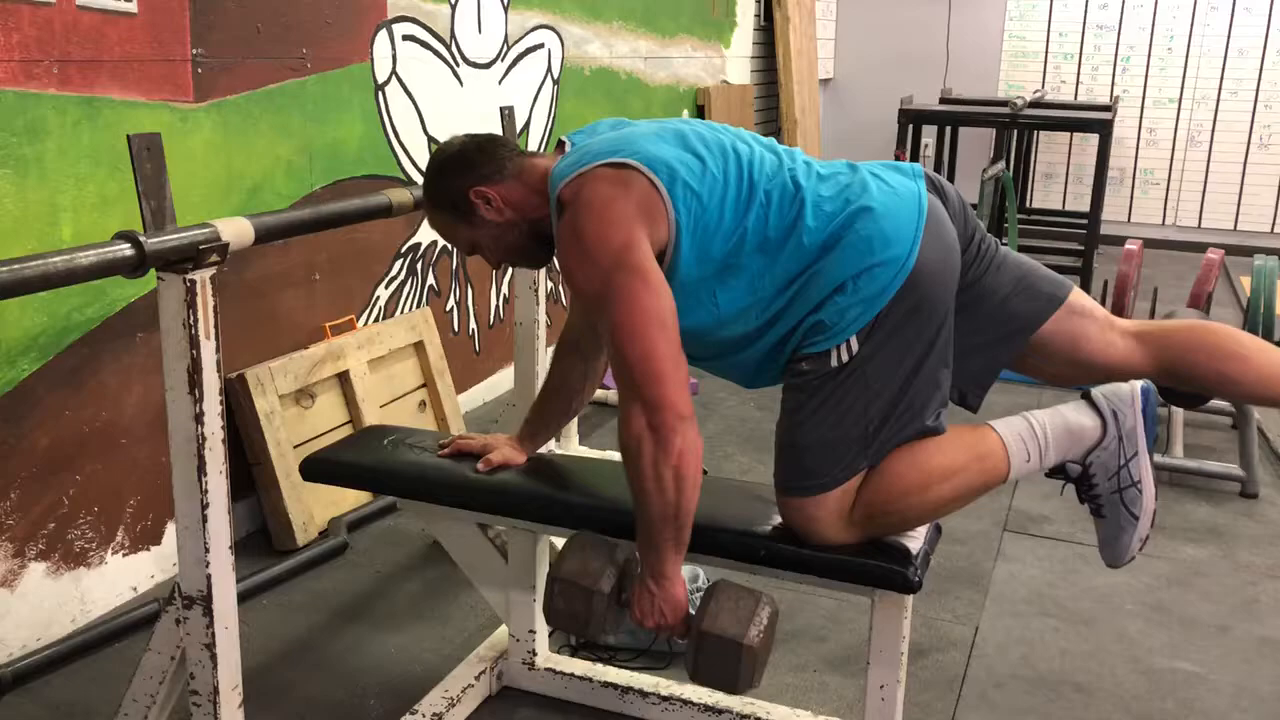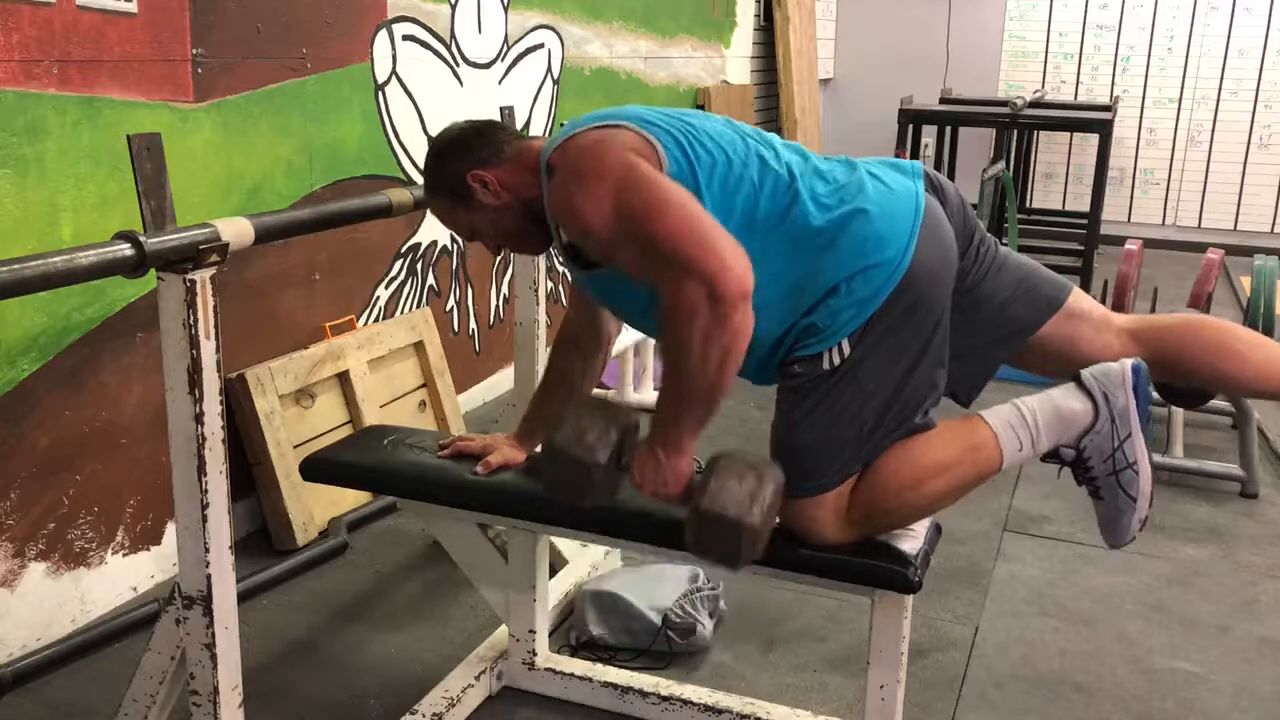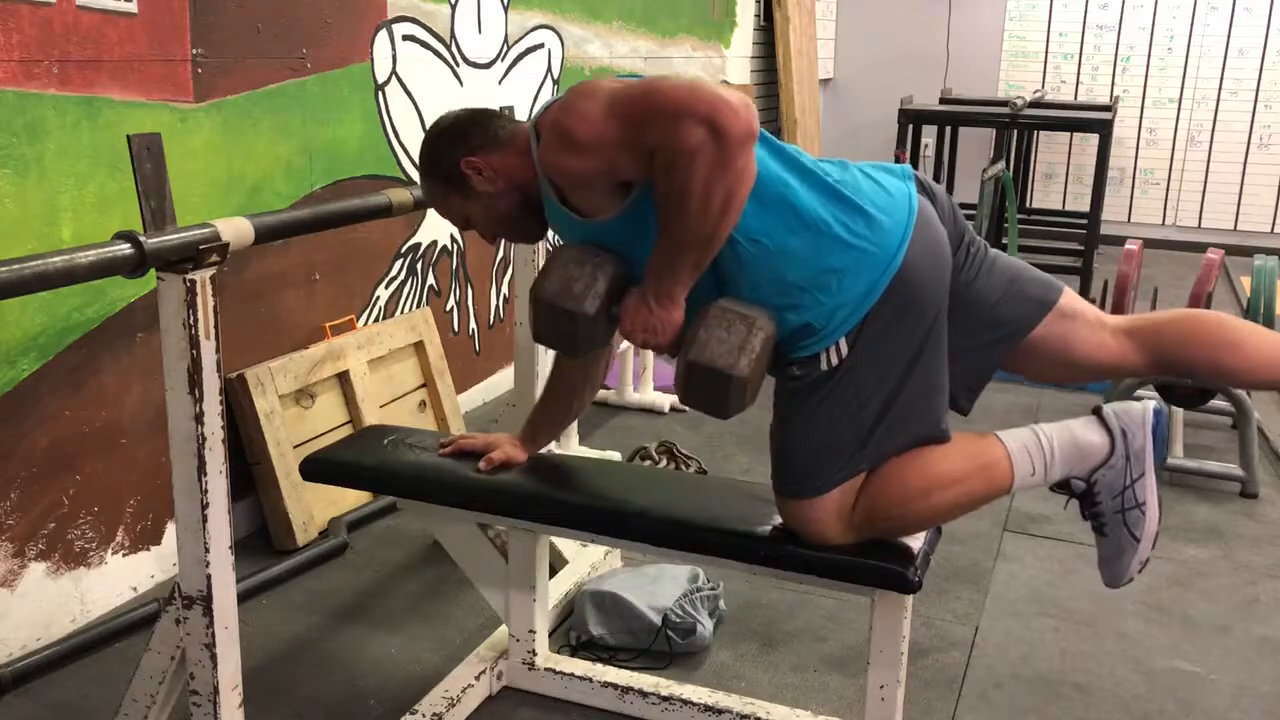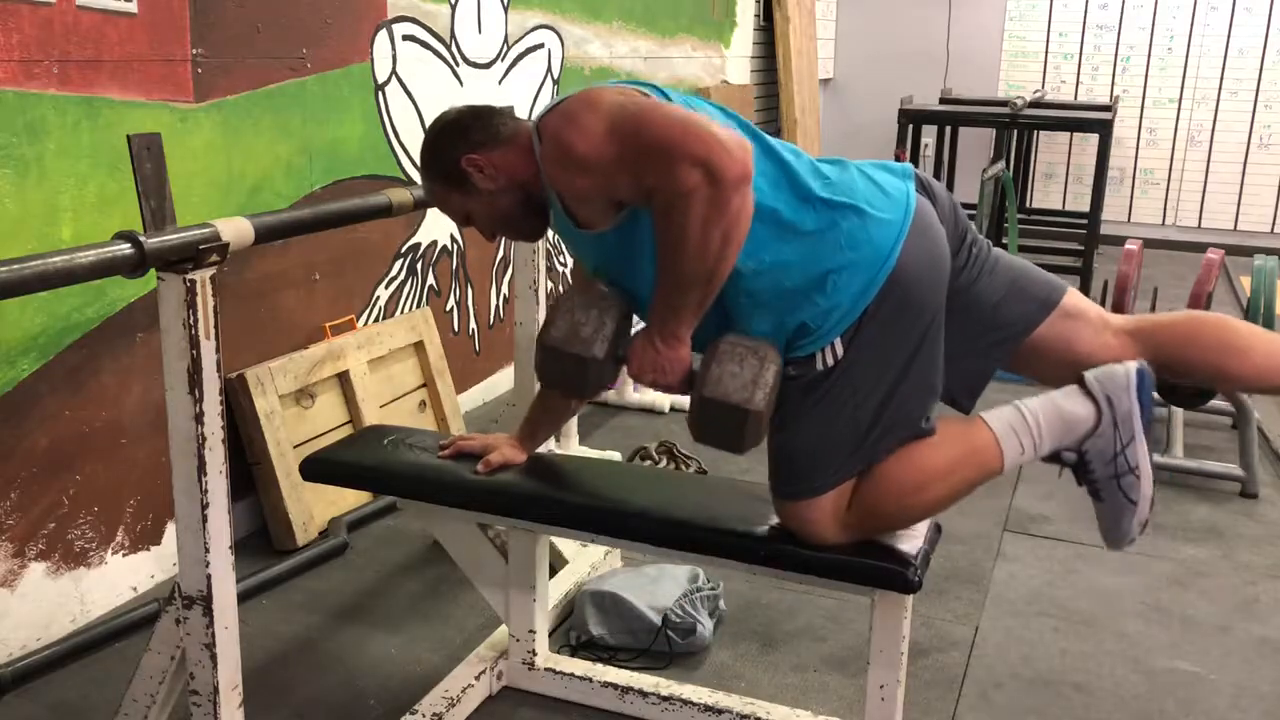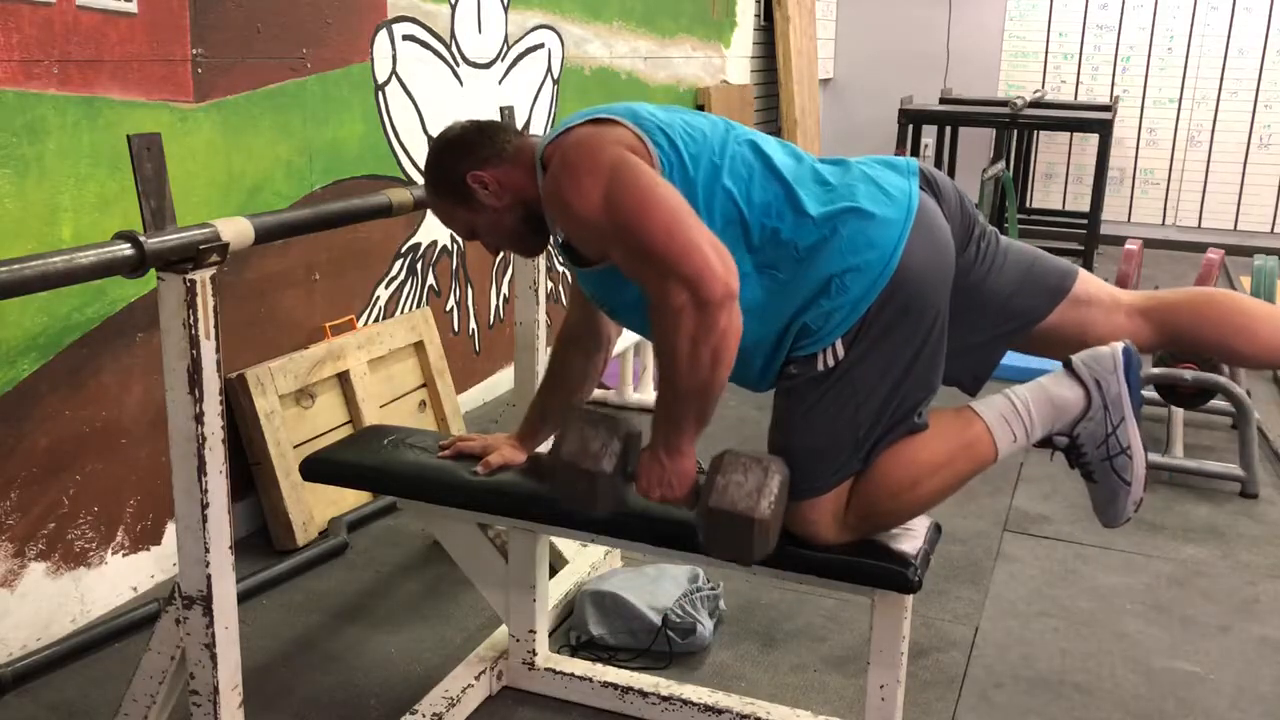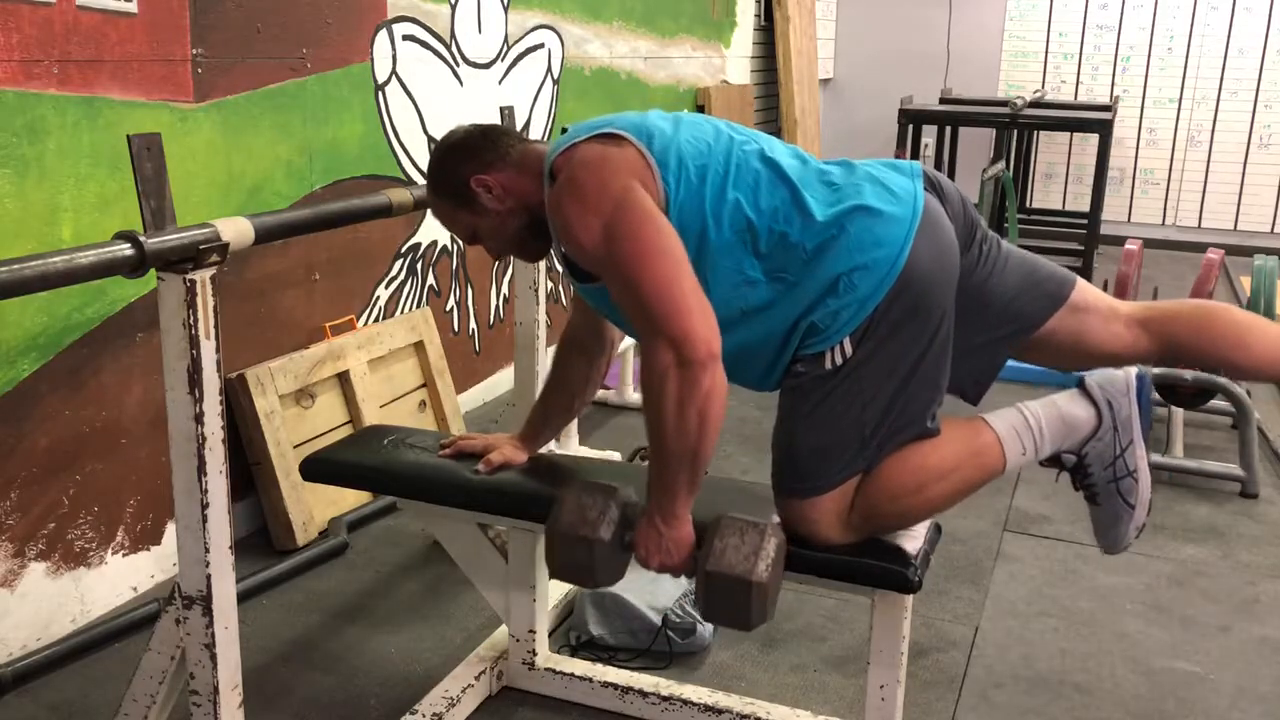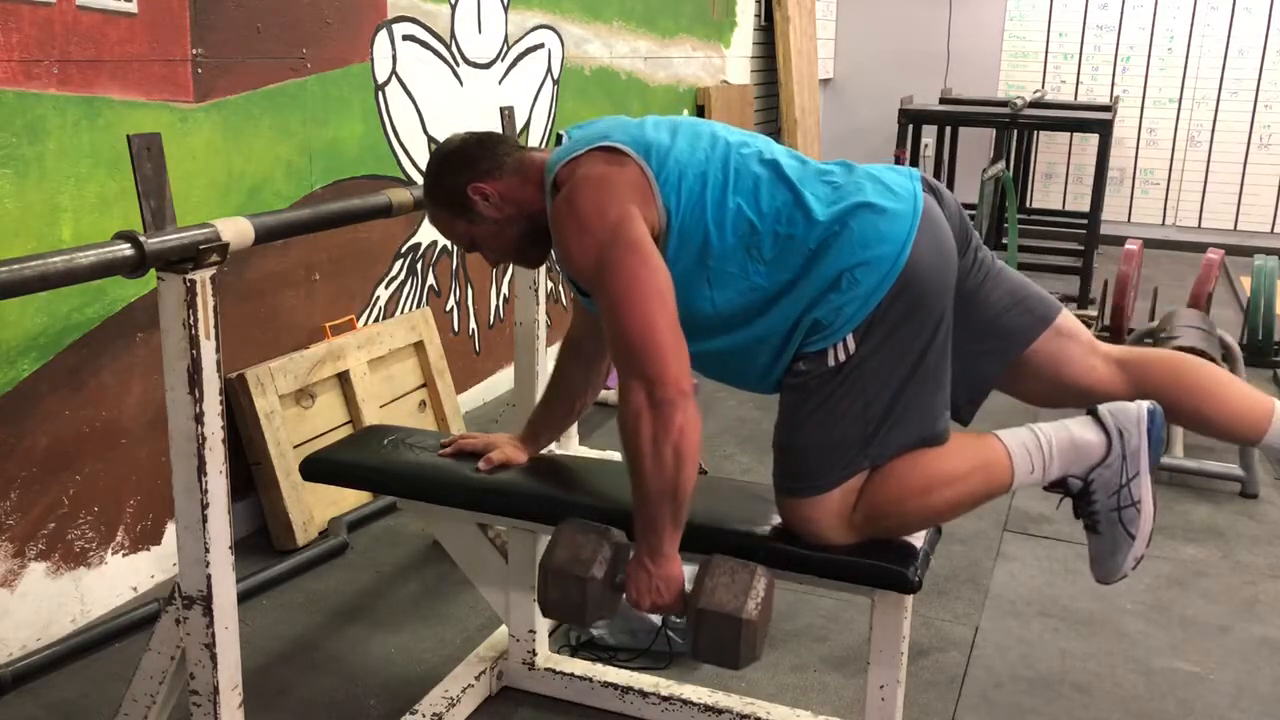
dt=0.4s
person 1, frame 1
left shoulder: (593, 224)
right shoulder: (586, 173)
left elbow: (661, 412)
right elbow: (590, 335)
left wrist: (661, 570)
right wrist: (524, 441)
left hip: (870, 274)
right hip: (911, 217)
left knee: (824, 516)
right knee: (1125, 346)
left ankle: (1074, 435)
person 1, frame 2
left shoulder: (582, 186)
right shoulder: (589, 184)
left elbow: (719, 285)
right elbow: (588, 331)
left wrist: (671, 442)
right wrist: (523, 439)
left hip: (867, 275)
right hip: (908, 214)
left knee: (820, 516)
right knee: (1124, 339)
left ankle: (1065, 418)
person 1, frame 3
left shoulder: (571, 137)
right shoulder: (584, 193)
left elbow: (721, 121)
left wrist: (665, 290)
right wrist: (527, 439)
left hip: (857, 280)
right hip: (901, 225)
left knee: (826, 516)
right knee: (1122, 343)
left ankle: (1086, 450)
person 1, frame 4
left shoulder: (575, 140)
right shoulder: (582, 191)
left elbow: (720, 170)
left wrist: (671, 333)
right wrist: (525, 438)
left hip: (856, 275)
right hip: (899, 218)
left knee: (821, 517)
right knee: (1121, 339)
left ankle: (1070, 419)
person 1, frame 5
left shoulder: (577, 178)
right shoulder: (594, 165)
left elbow: (708, 292)
right elbow: (588, 328)
left wrist: (672, 448)
right wrist: (525, 440)
left hip: (862, 274)
right hip: (905, 210)
left knee: (819, 516)
right knee: (1135, 318)
left ankle: (1055, 404)
person 1, frame 6
left shoulder: (586, 196)
right shoulder: (598, 168)
left elbow: (690, 352)
right elbow: (593, 330)
left wrist: (668, 514)
right wrist: (526, 439)
left hip: (869, 274)
right hip: (911, 213)
left knee: (821, 515)
right knee: (1130, 329)
left ankle: (1070, 423)
person 1, frame 7
left shoulder: (585, 209)
right shoulder: (594, 172)
left elbow: (660, 389)
right elbow: (592, 337)
left wrist: (656, 554)
right wrist: (527, 441)
left hip: (867, 274)
right hip: (906, 222)
left knee: (823, 517)
right knee: (1102, 370)
left ankle: (1078, 450)
